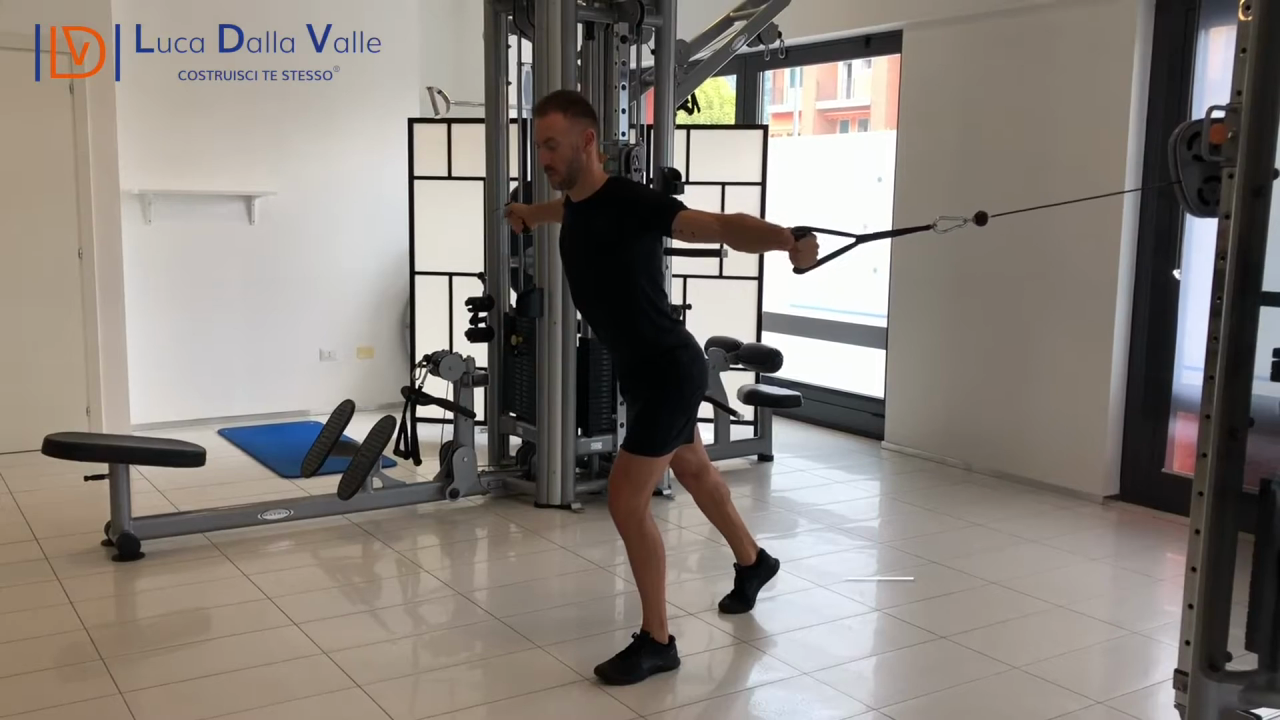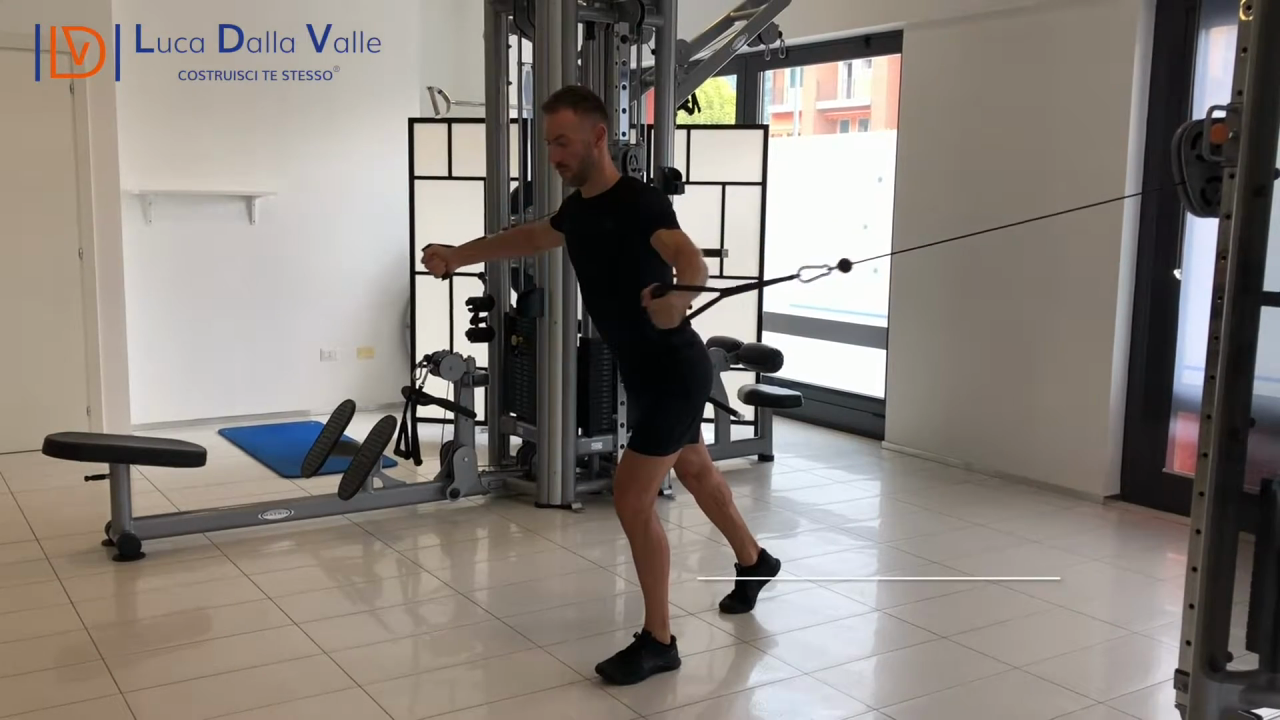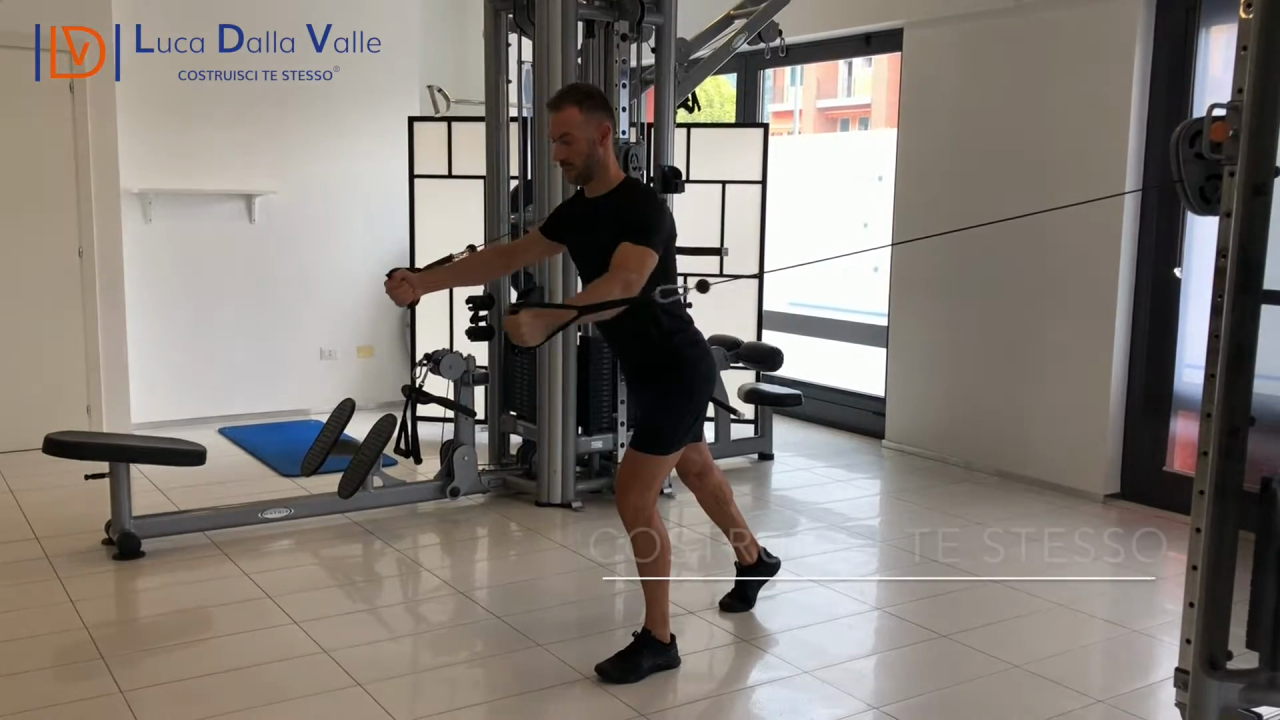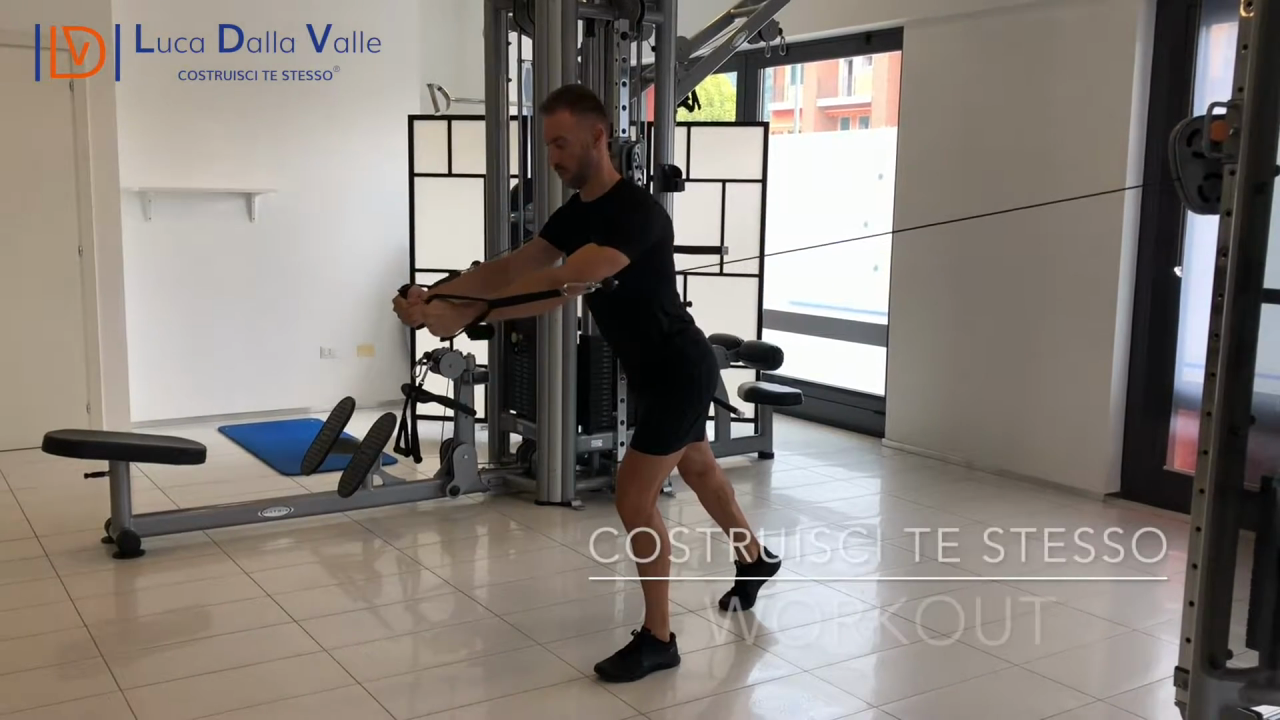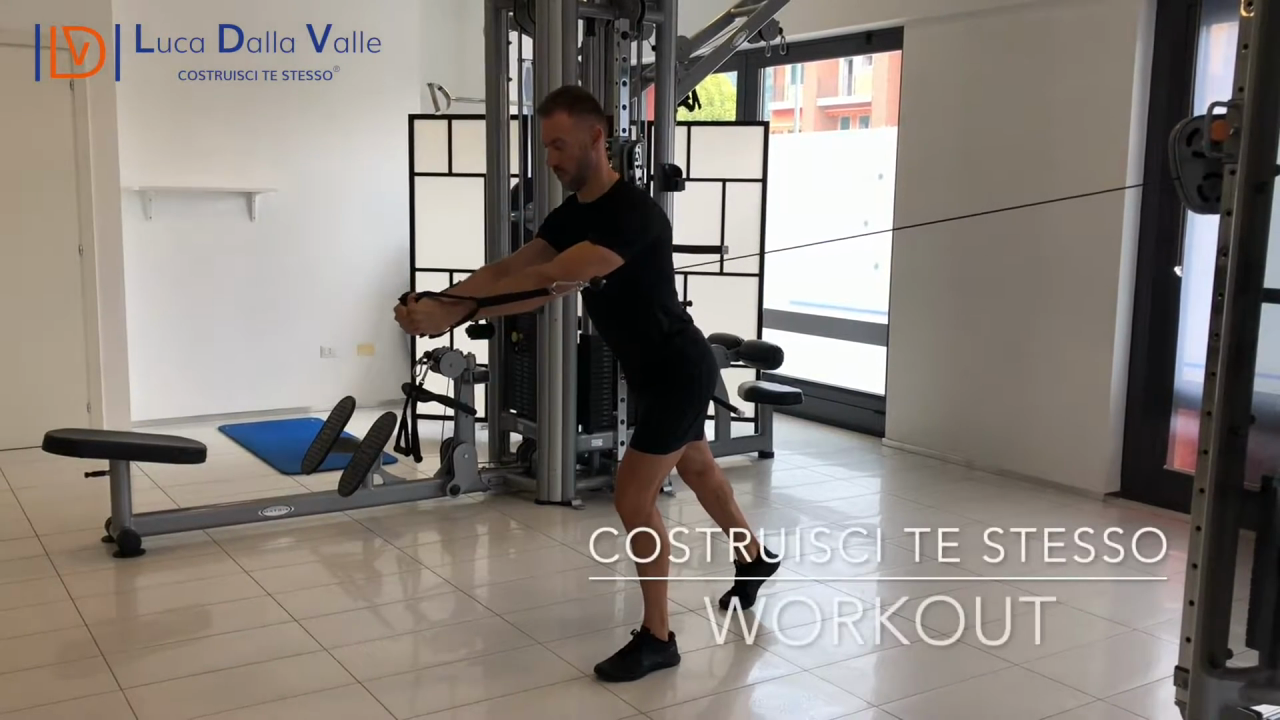
dt=0.4s
person 1, frame 1
left shoulder: (632, 203)
right shoulder: (578, 204)
left elbow: (718, 226)
left wrist: (784, 239)
right wrist: (529, 214)
left hip: (667, 370)
right hip: (642, 369)
left knee: (626, 500)
right knee: (692, 469)
left ankle: (656, 640)
right ankle: (752, 561)
person 1, frame 2
left shoulder: (640, 203)
right shoulder: (580, 207)
left elbow: (685, 254)
right elbow: (532, 237)
left wrist: (680, 294)
right wrist: (461, 255)
left hip: (673, 369)
right hip: (645, 369)
left knee: (632, 499)
right knee: (695, 471)
left ankle: (658, 641)
right ankle: (754, 562)
person 1, frame 3
left shoulder: (642, 208)
right shoulder: (577, 210)
left elbow: (623, 283)
right elbow: (509, 256)
left wrist: (548, 319)
right wrist: (424, 283)
left hip: (677, 369)
right hip: (649, 369)
left knee: (634, 497)
right knee: (697, 471)
left ankle: (657, 639)
right ankle: (754, 560)
person 1, frame 4
left shoulder: (635, 211)
right shoulder: (575, 215)
left elbow: (564, 284)
right elbow: (510, 268)
left wrist: (468, 314)
right wrist: (431, 299)
left hip: (679, 370)
right hip: (652, 370)
left knee: (634, 498)
right knee: (698, 470)
left ankle: (657, 638)
right ankle: (754, 559)
person 1, frame 5
left shoulder: (633, 213)
right shoulder: (571, 215)
left elbow: (550, 282)
right elbow: (508, 269)
left wrist: (453, 314)
right wrist: (436, 303)
left hip: (678, 369)
right hip: (650, 369)
left knee: (633, 496)
right knee: (697, 469)
left ankle: (656, 637)
right ankle: (753, 558)
